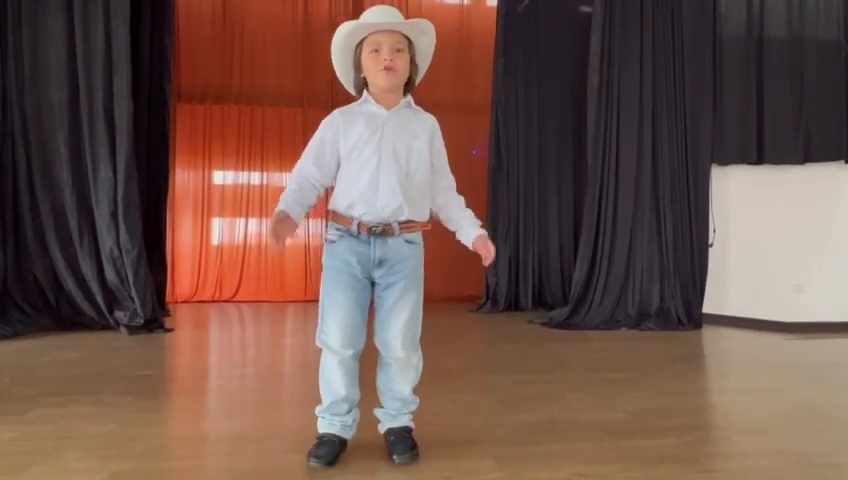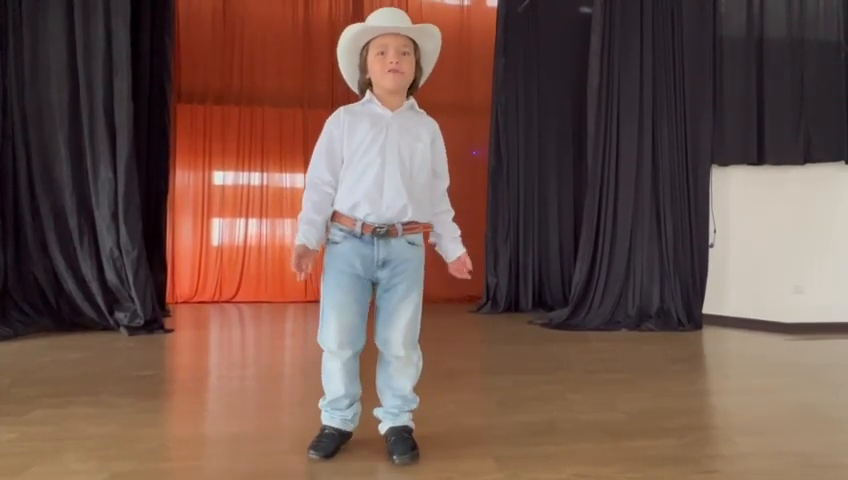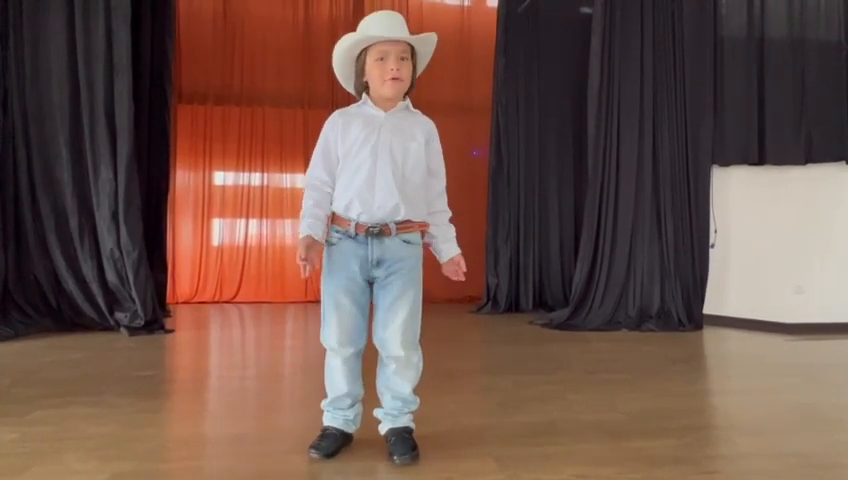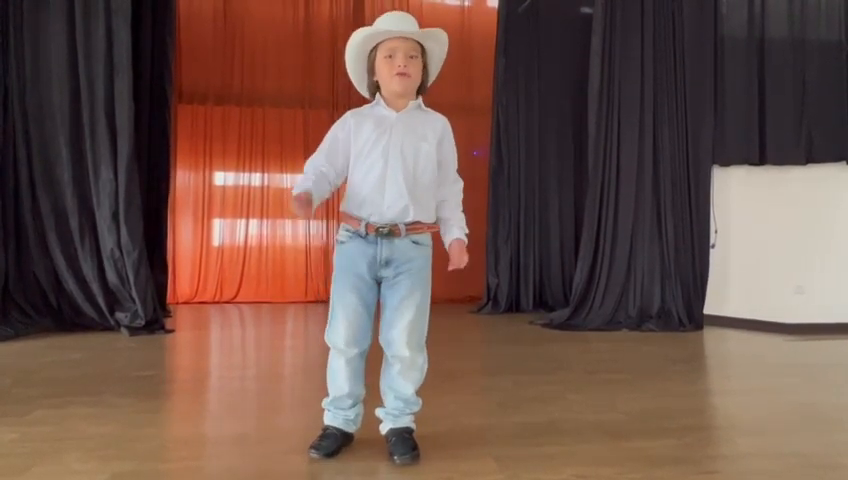
dt=0.4s
person 1, frame 1
left shoulder: (425, 125)
right shoulder: (340, 121)
left elbow: (443, 190)
right elbow: (309, 176)
left wrist: (472, 232)
right wrist: (287, 211)
left hip: (404, 246)
right hip: (347, 242)
left knee: (401, 344)
right knee: (339, 341)
left ankle: (398, 424)
right ankle: (334, 427)
person 1, frame 2
left shoulder: (427, 128)
right shoulder: (343, 121)
left elbow: (437, 195)
right elbow: (321, 186)
left wrist: (453, 248)
right wrist: (307, 240)
left hip: (405, 248)
right hip: (348, 242)
left knee: (400, 343)
right knee: (339, 339)
left ankle: (397, 423)
right ankle: (338, 421)
person 1, frame 3
left shoulder: (423, 128)
right shoulder: (340, 123)
left elbow: (435, 195)
right elbow: (319, 186)
left wrist: (447, 249)
right wrist: (311, 234)
left hip: (402, 246)
right hip: (346, 243)
left knee: (400, 342)
right knee: (341, 339)
left ankle: (398, 424)
right ankle: (340, 422)
person 1, frame 4
left shoulder: (436, 126)
right shoulder: (353, 123)
left elbow: (448, 188)
right elbow: (323, 168)
left wrist: (455, 234)
right wrist: (307, 193)
left hip: (411, 246)
right hip: (356, 242)
left knee: (406, 342)
right knee: (346, 338)
left ankle: (399, 424)
right ankle: (340, 422)
